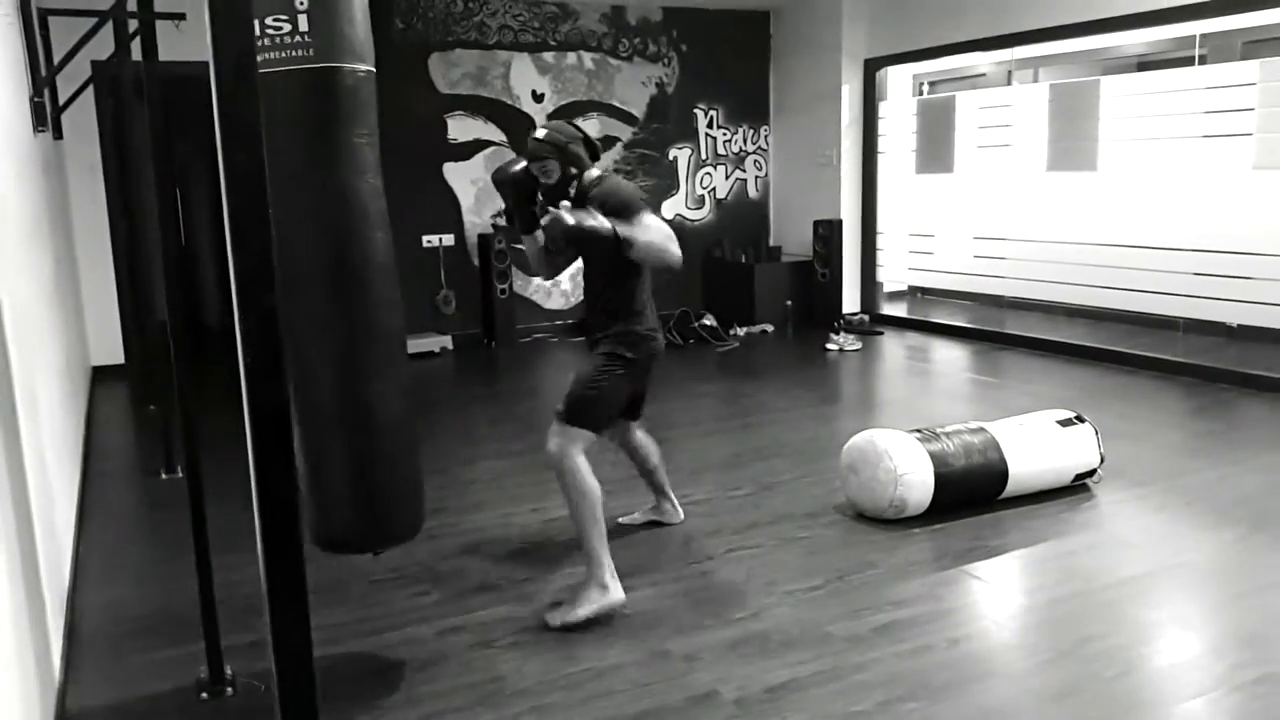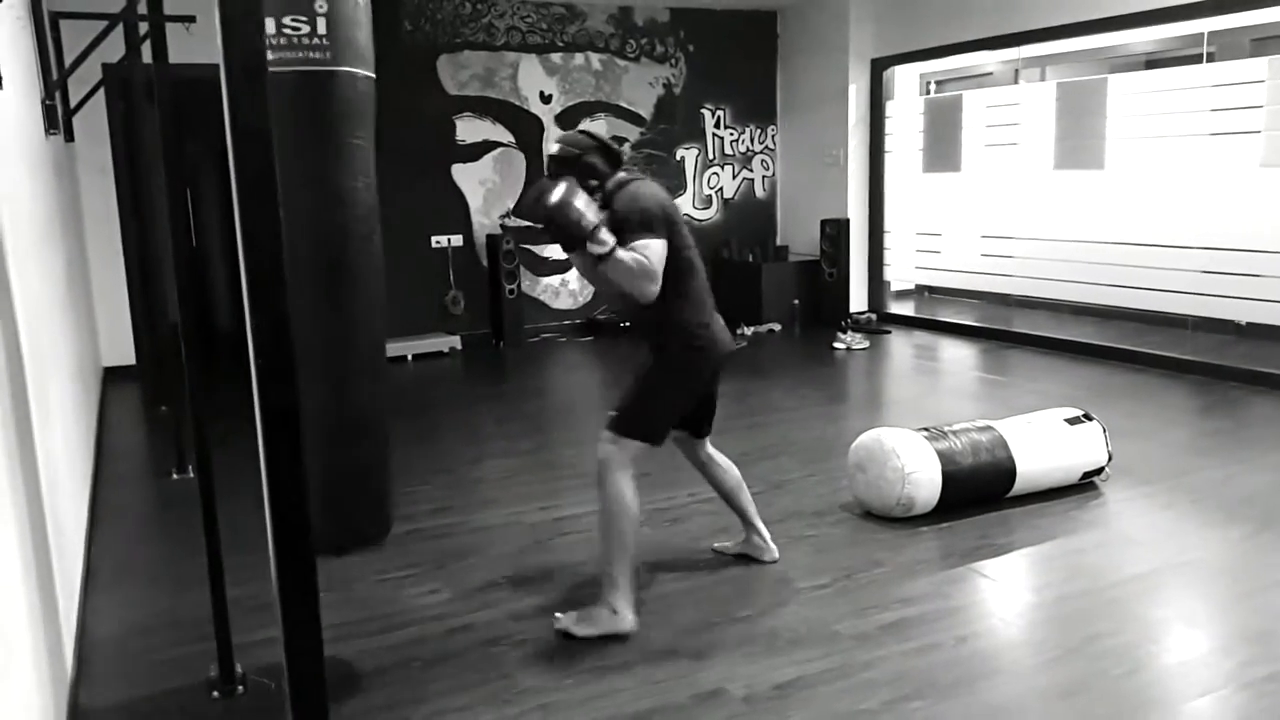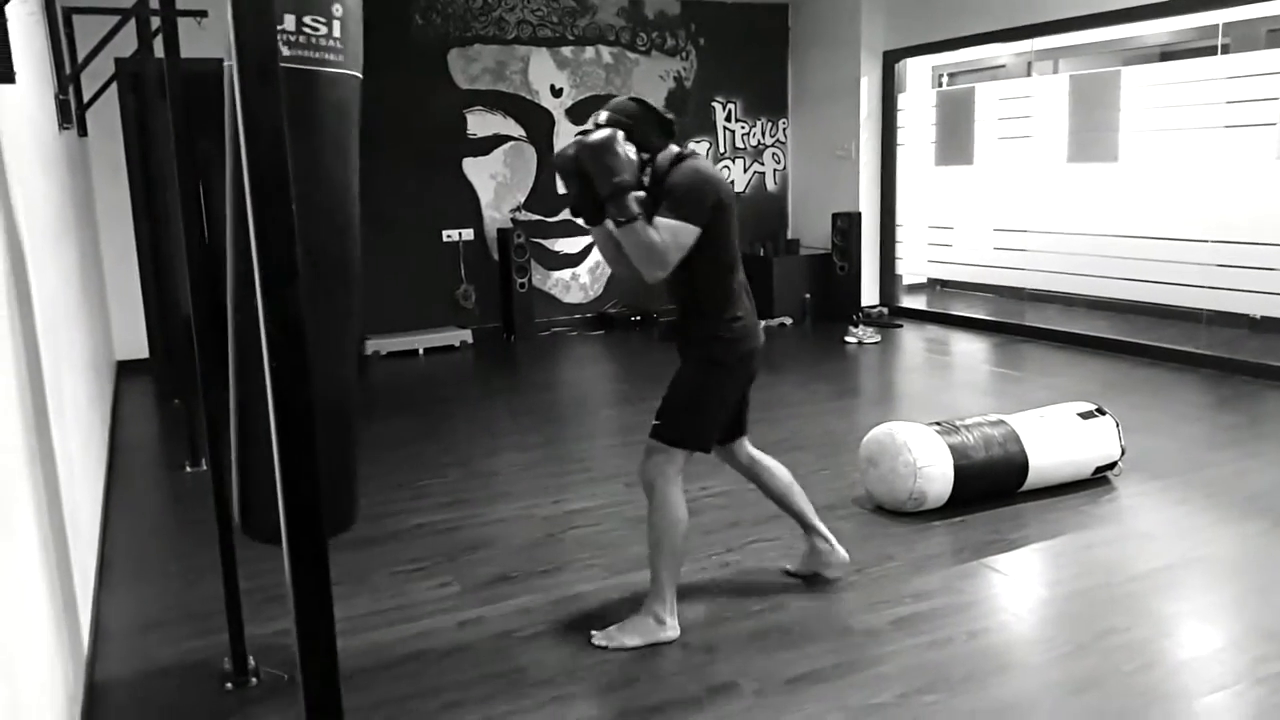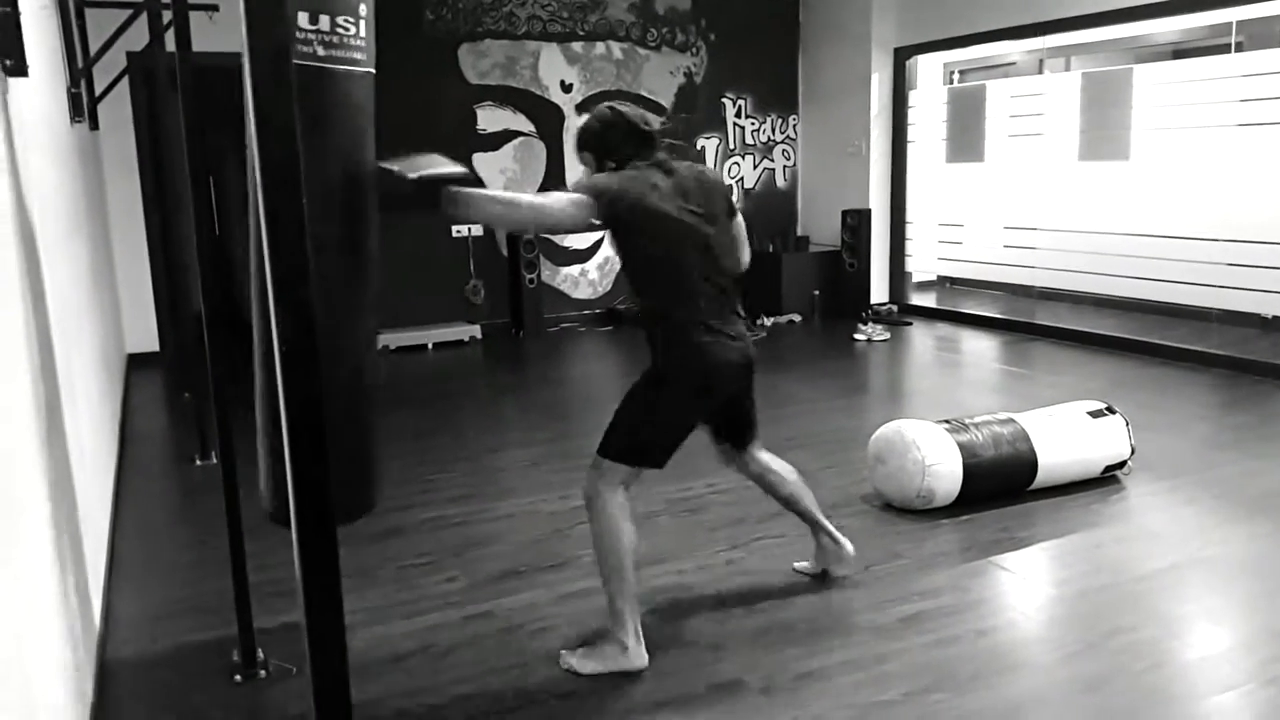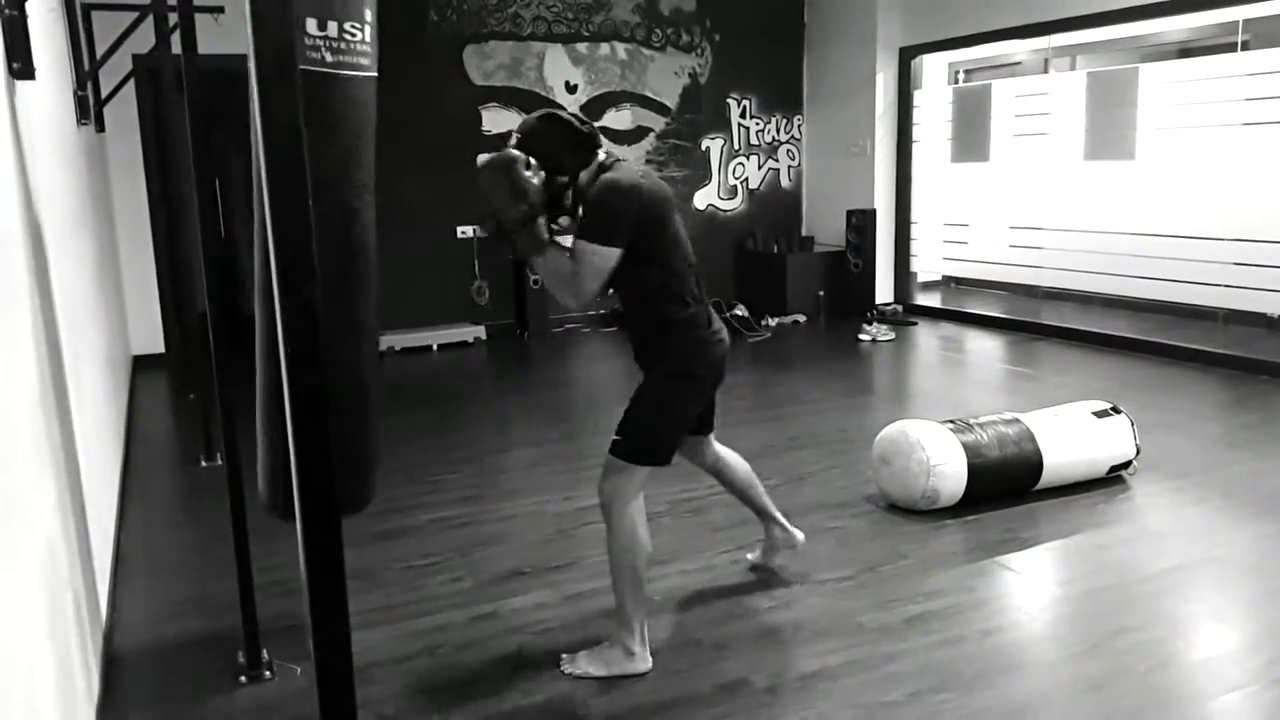
dt=0.4s
person 1, frame 1
left shoulder: (615, 194)
right shoulder: (578, 203)
left elbow: (668, 253)
right elbow: (546, 266)
left wrist: (607, 229)
right wrist: (525, 217)
left hip: (625, 341)
right hip: (618, 338)
left knee: (563, 447)
right knee: (623, 428)
left ankle: (602, 583)
right ankle: (665, 504)
person 1, frame 2
left shoulder: (634, 203)
right shoulder: (636, 195)
left elbow: (645, 286)
right elbow: (612, 282)
left wrist: (592, 234)
right wrist: (575, 240)
left hip: (685, 348)
right hip: (709, 341)
left knee: (613, 459)
right knee: (695, 446)
left ankle: (617, 606)
right ankle: (757, 538)
person 1, frame 3
left shoulder: (692, 180)
right shoulder: (664, 183)
left elbow: (654, 266)
right elbow: (626, 265)
left wrist: (620, 196)
right wrist: (593, 208)
left hip: (718, 345)
right hip: (729, 339)
left knee: (660, 470)
right knee: (737, 451)
left ankle: (660, 614)
right ankle: (822, 546)
person 1, frame 4
left shoulder: (621, 190)
right shoulder: (704, 181)
left elbow: (528, 214)
right elbow: (739, 260)
left wrist: (445, 193)
left hip: (685, 362)
right hip: (733, 350)
left knee: (605, 488)
right knee: (747, 457)
left ankle: (625, 642)
right ankle: (830, 544)
person 1, frame 5
left shoulder: (616, 191)
right shoulder: (613, 181)
left elbow: (574, 290)
right elbow: (584, 267)
right wrist: (534, 227)
left hip: (684, 354)
right hip: (694, 343)
left knee: (619, 489)
right knee: (700, 446)
left ankle: (628, 646)
right ankle: (778, 528)
